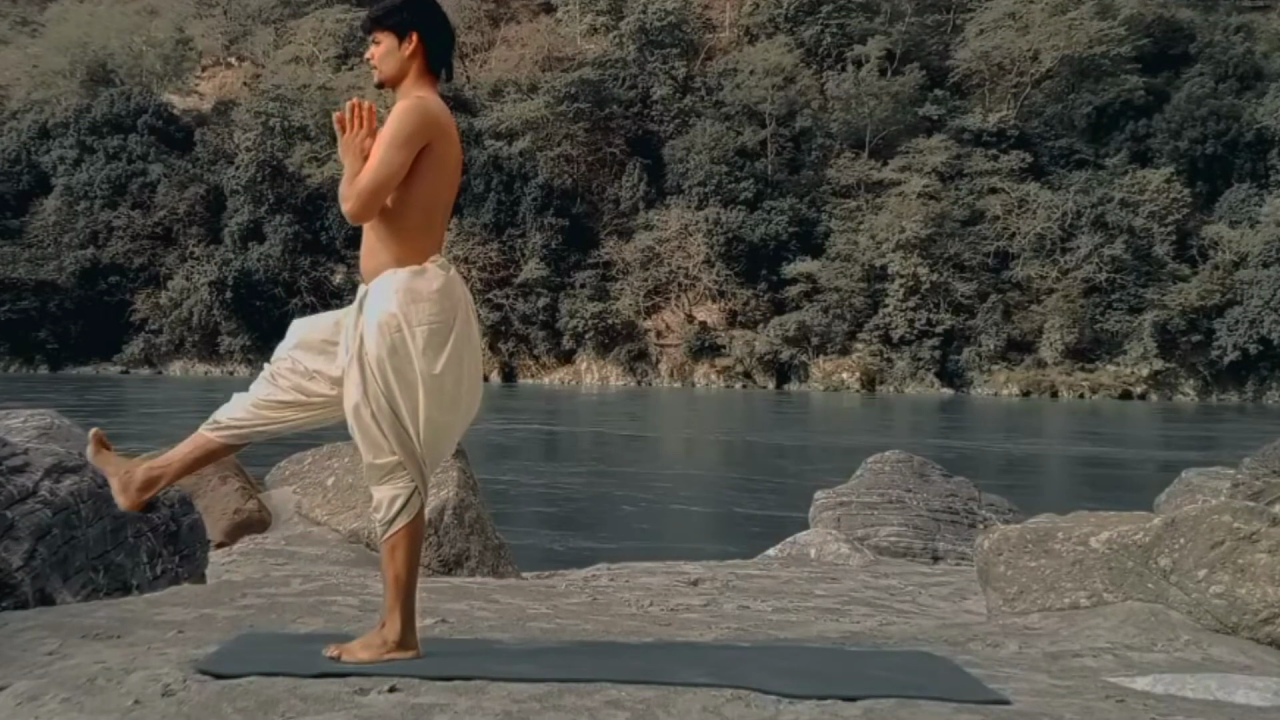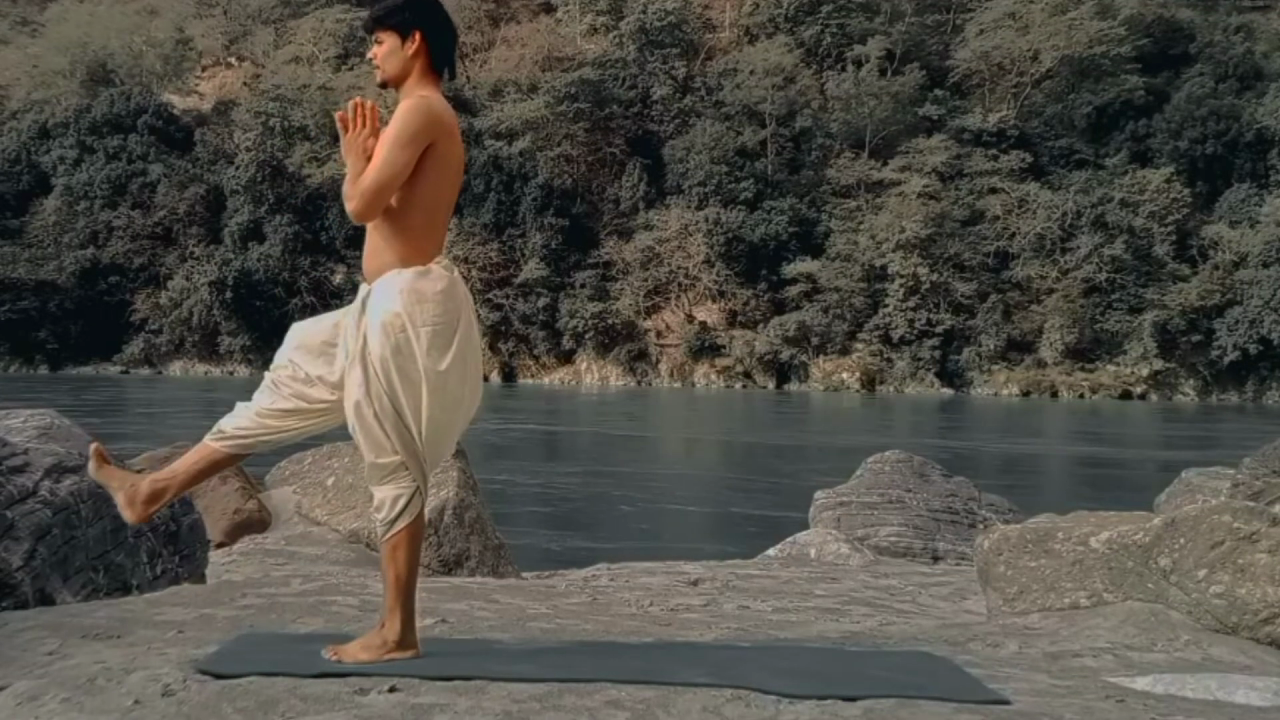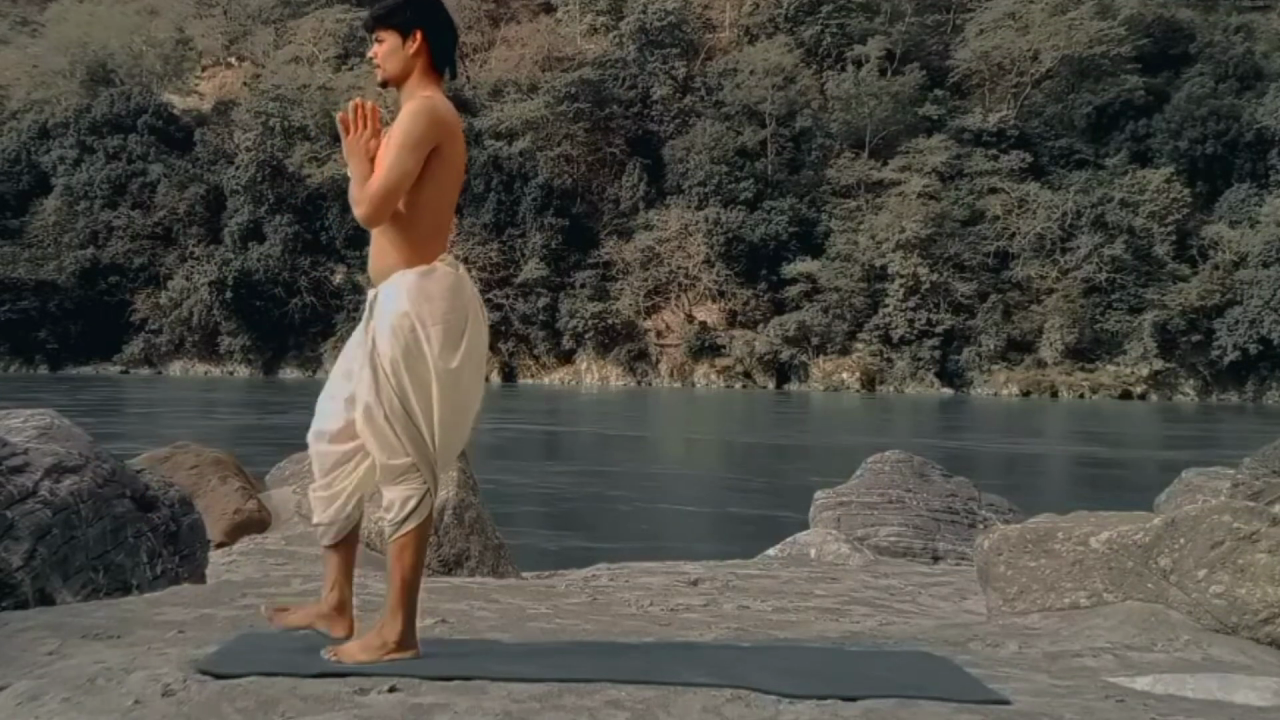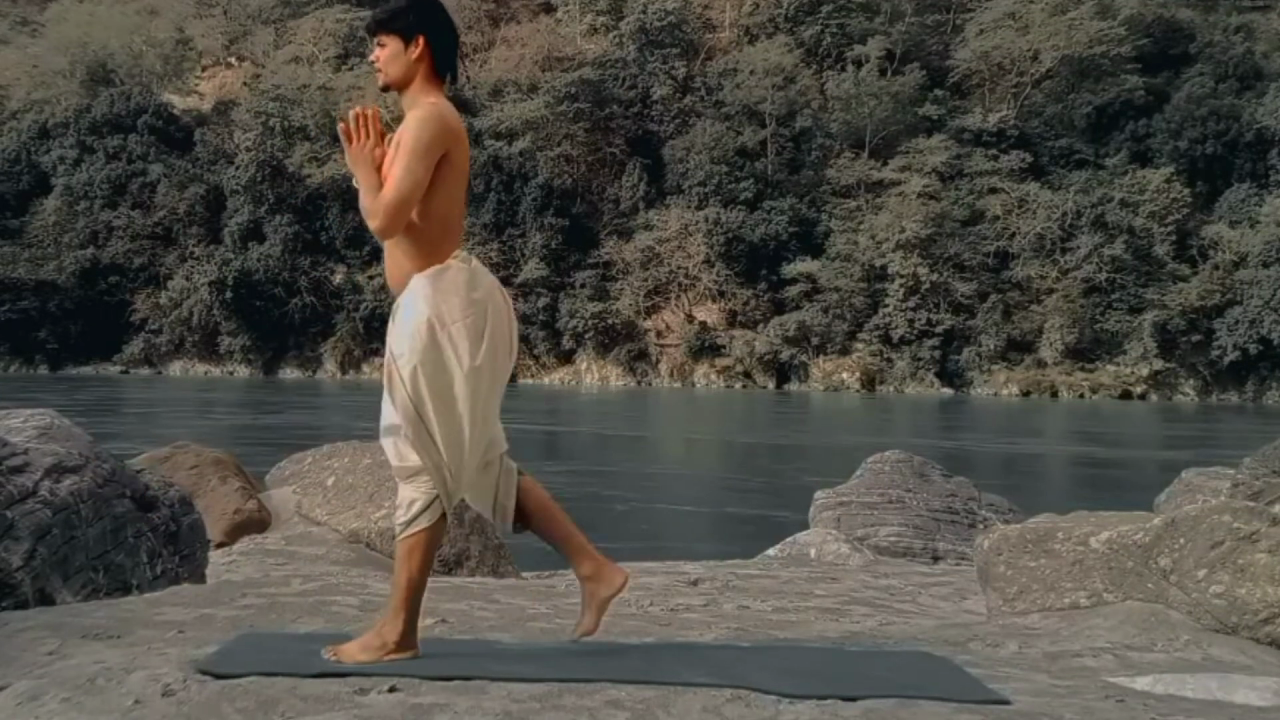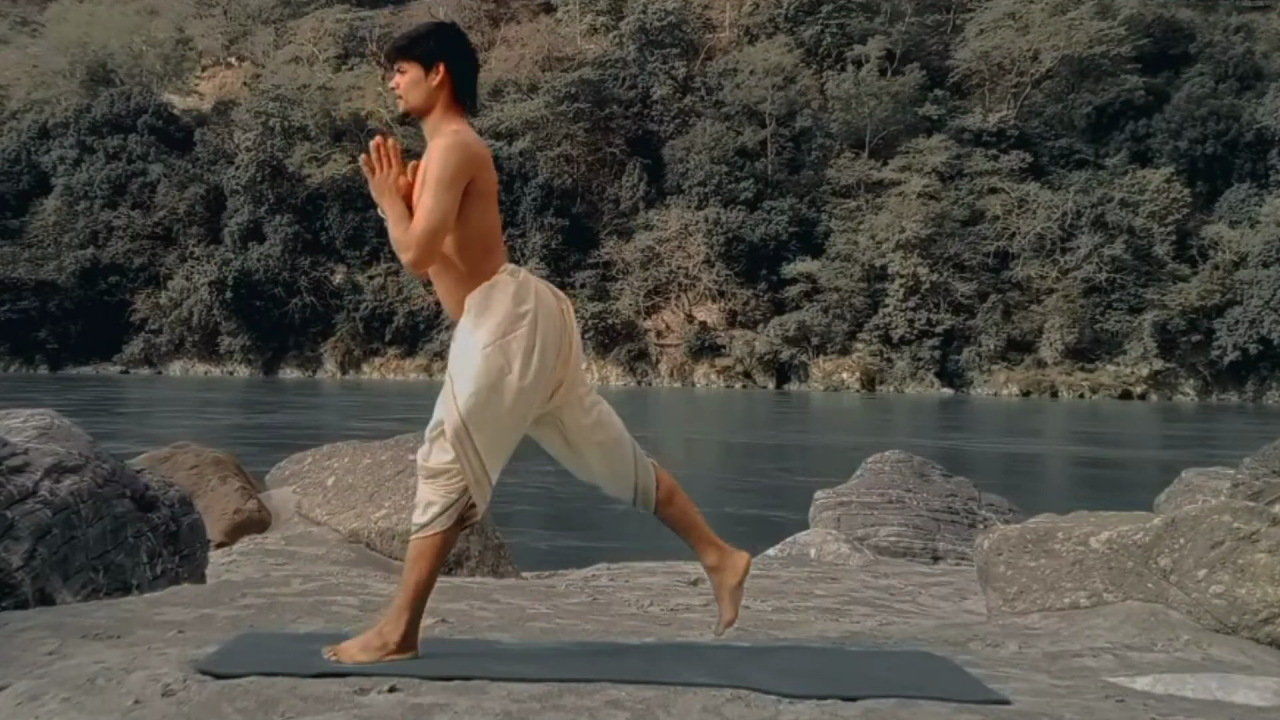
dt=0.2s
person 1, frame 1
left shoulder: (416, 110)
right shoulder: (426, 120)
left elbow: (358, 207)
left wrist: (352, 155)
right wrist: (365, 154)
left hip: (406, 302)
right hip: (393, 301)
left knee: (394, 468)
right knee: (279, 385)
left ankle: (397, 631)
right ankle: (149, 477)
person 1, frame 2
left shoulder: (418, 111)
right shoulder: (428, 115)
left elbow: (364, 205)
left wrist: (351, 153)
right wrist: (361, 144)
left hip: (409, 301)
right hip: (390, 299)
left knee: (395, 467)
right knee: (283, 392)
left ankle: (394, 632)
right ankle: (156, 489)
person 1, frame 3
left shoulder: (425, 110)
right shoulder: (428, 116)
left elbow: (369, 209)
left wrist: (357, 156)
right wrist: (368, 153)
left hip: (416, 303)
right hip: (403, 300)
left knee: (404, 470)
right knee: (339, 440)
left ankle: (396, 630)
right ankle: (335, 601)
person 1, frame 4
left shoulder: (428, 118)
right shoulder: (430, 121)
left elbow: (384, 220)
left wrist: (364, 166)
right wrist: (372, 160)
left hip: (441, 304)
right hip: (440, 301)
left knee: (420, 470)
right knee: (478, 465)
left ankle: (395, 632)
right ankle: (594, 571)
person 1, frame 5
left shoulder: (450, 146)
right shoulder: (452, 148)
left elbow: (416, 254)
right elbow: (441, 250)
left wrist: (387, 197)
right wrist: (404, 196)
left hip: (508, 318)
right hip: (515, 314)
left knee: (446, 468)
right knee: (610, 455)
left ankle: (396, 632)
right ankle: (722, 560)
